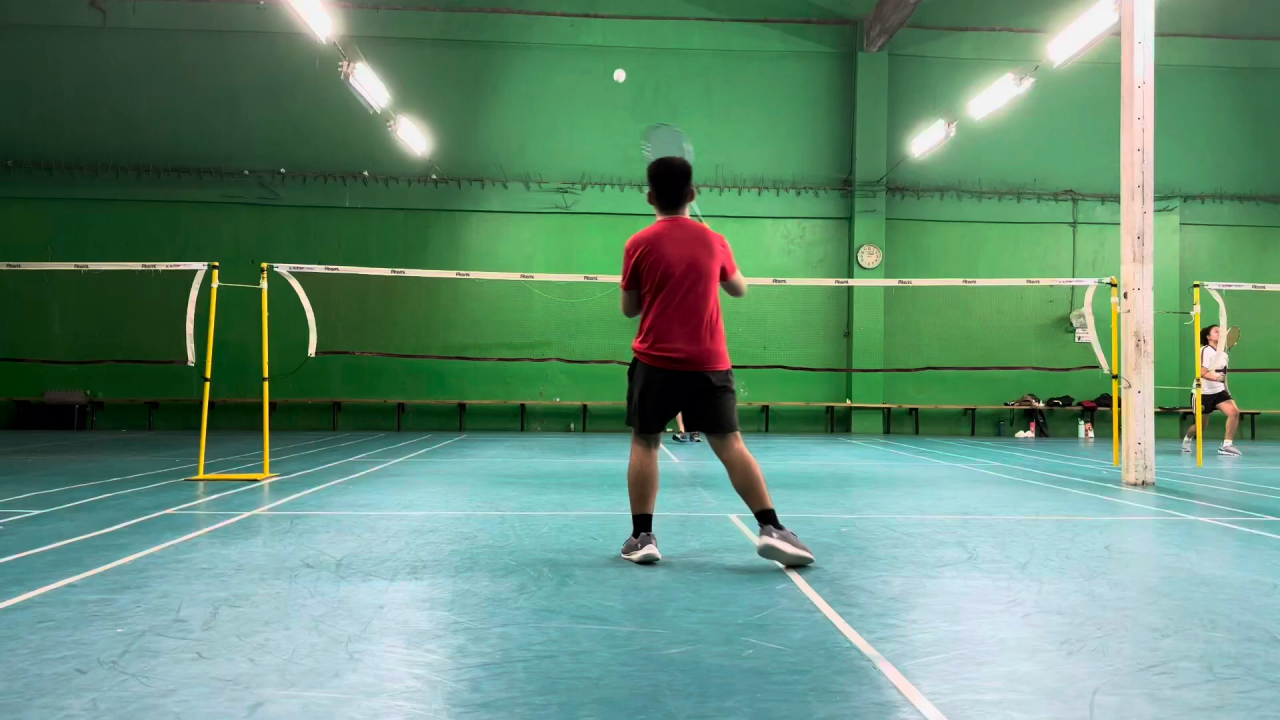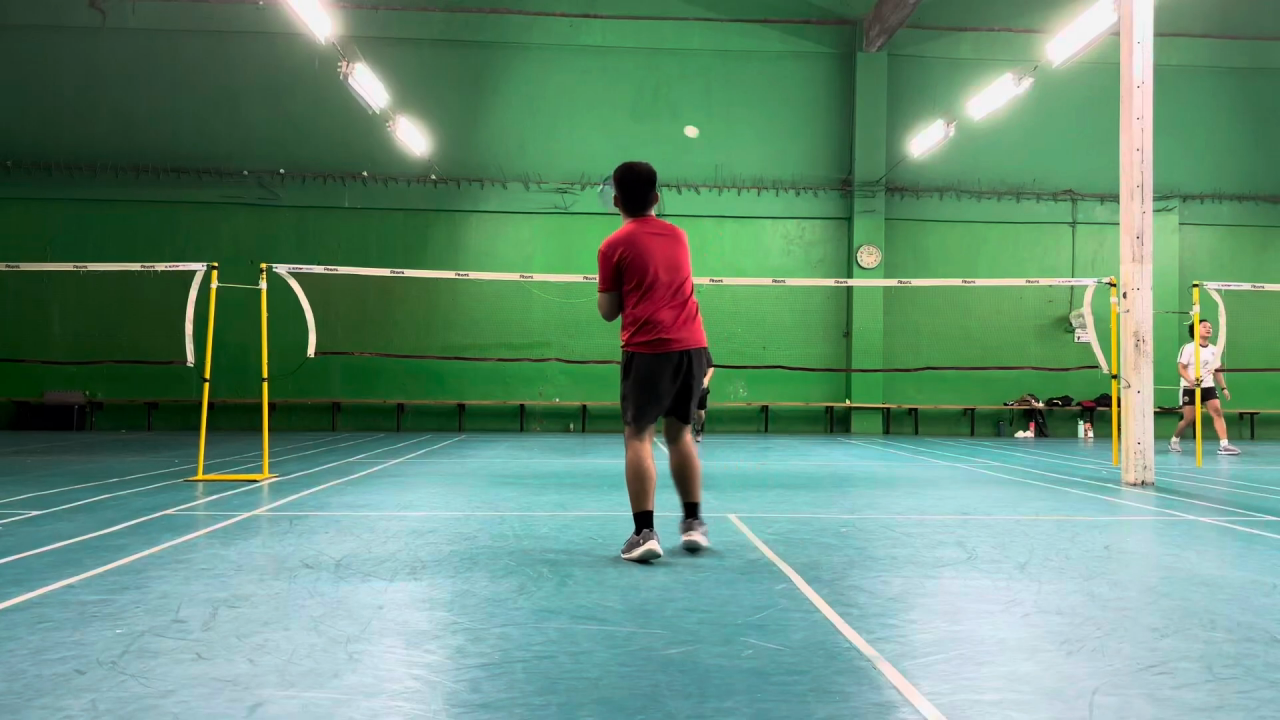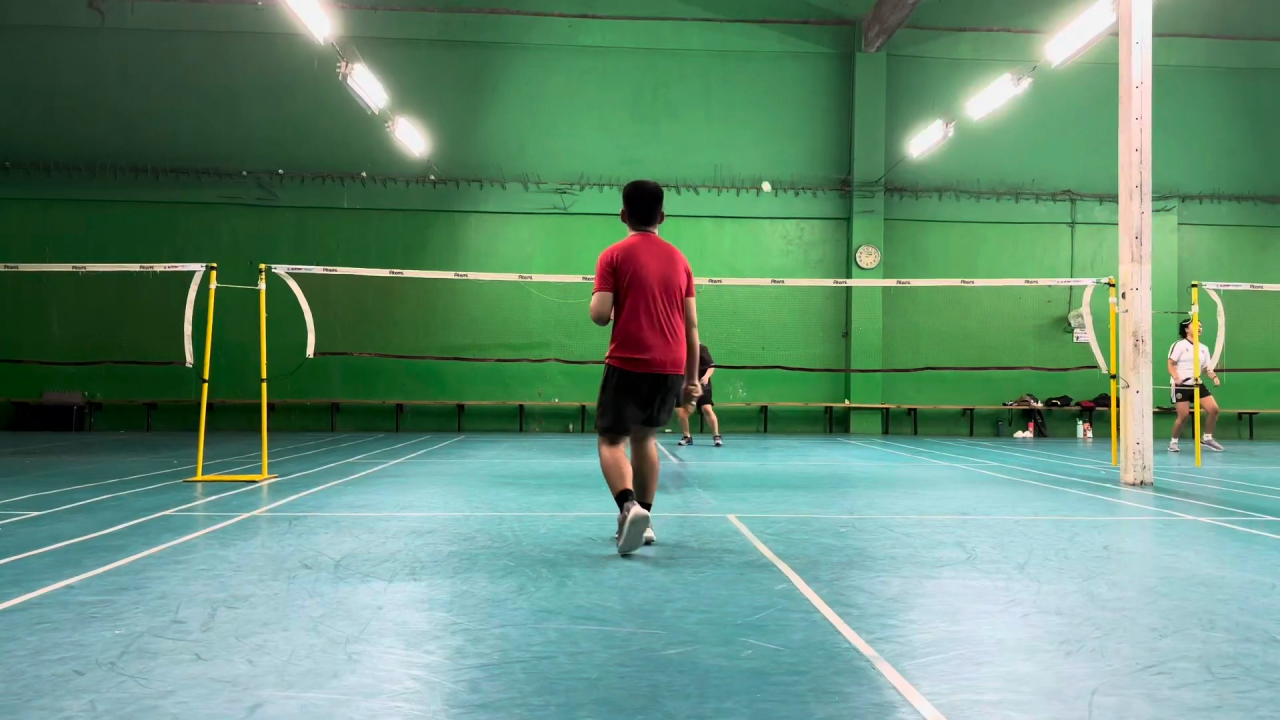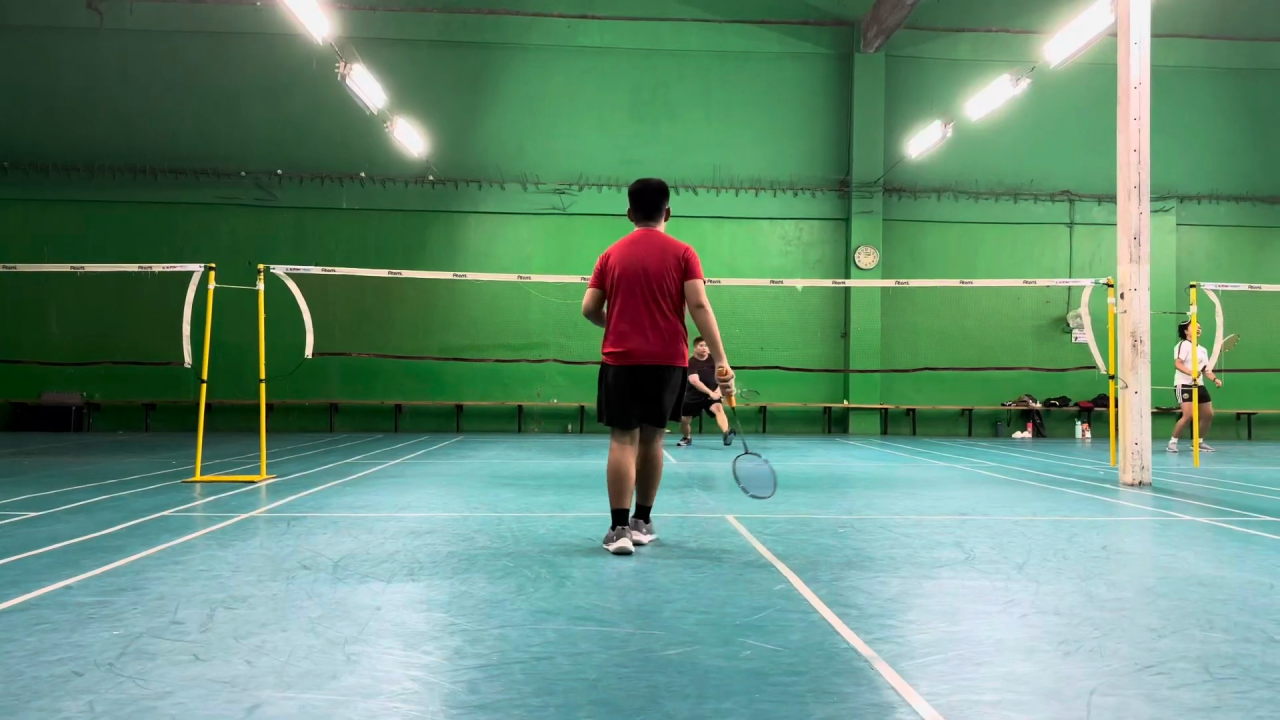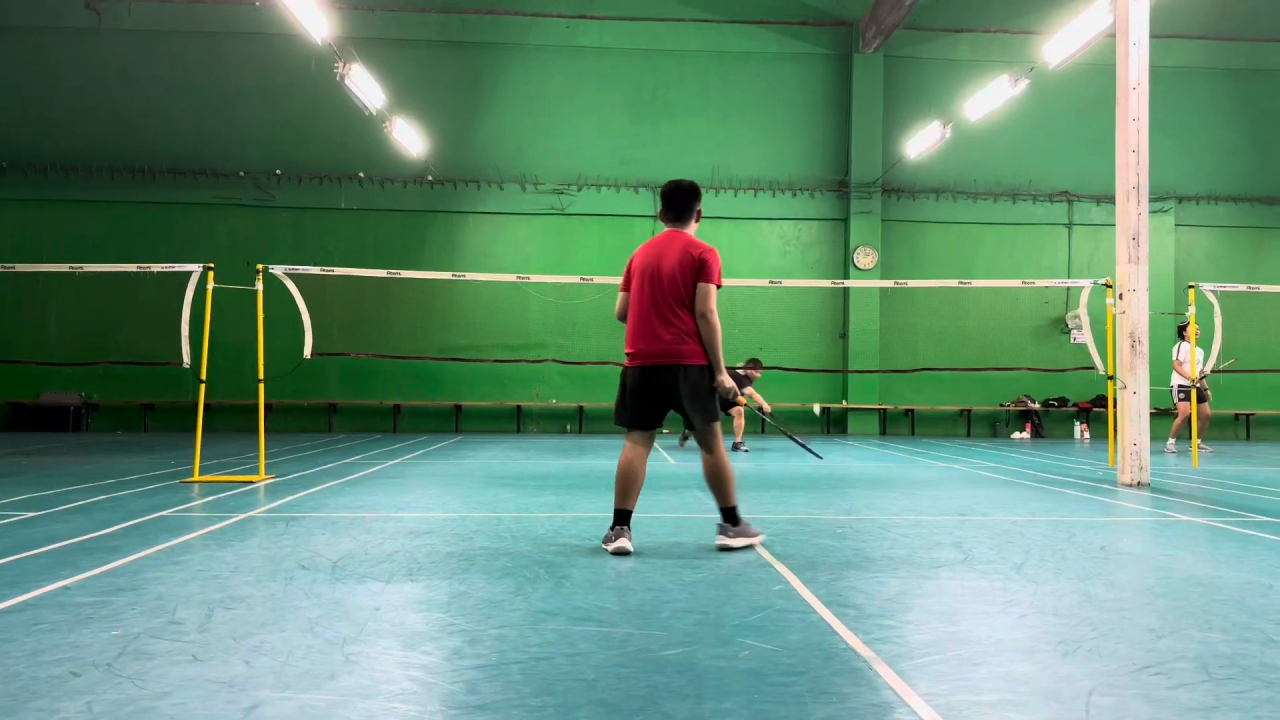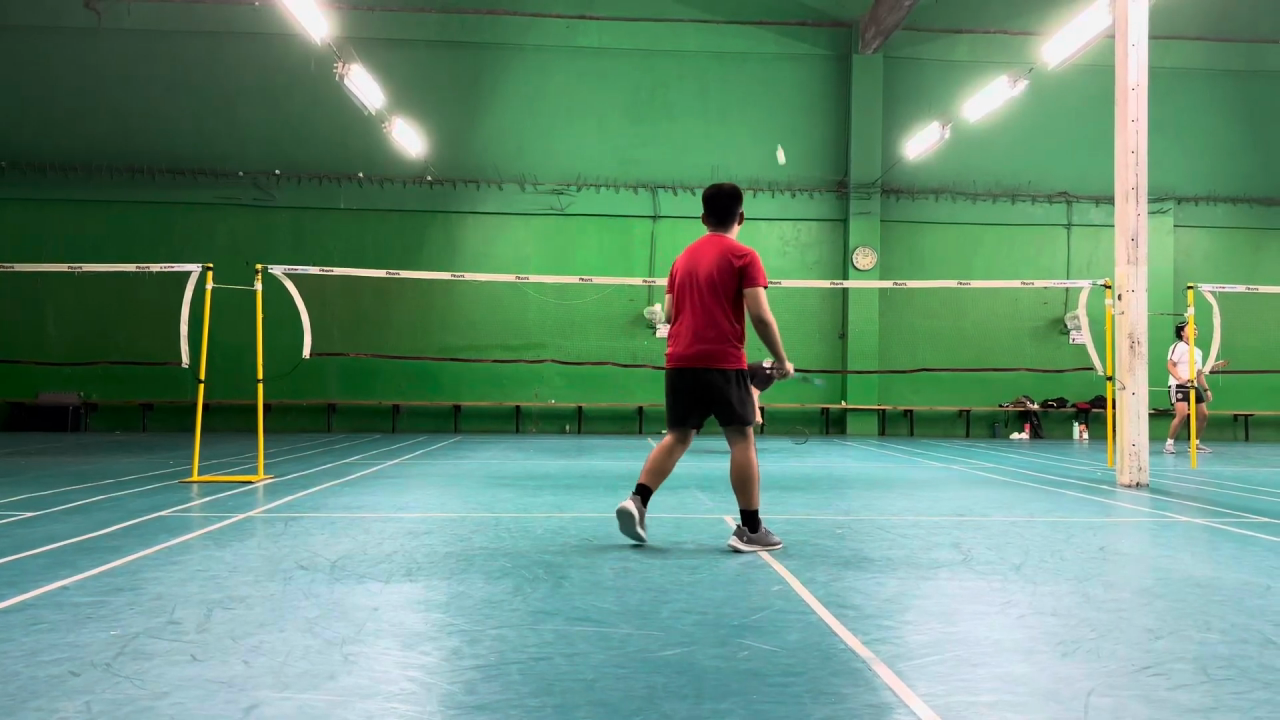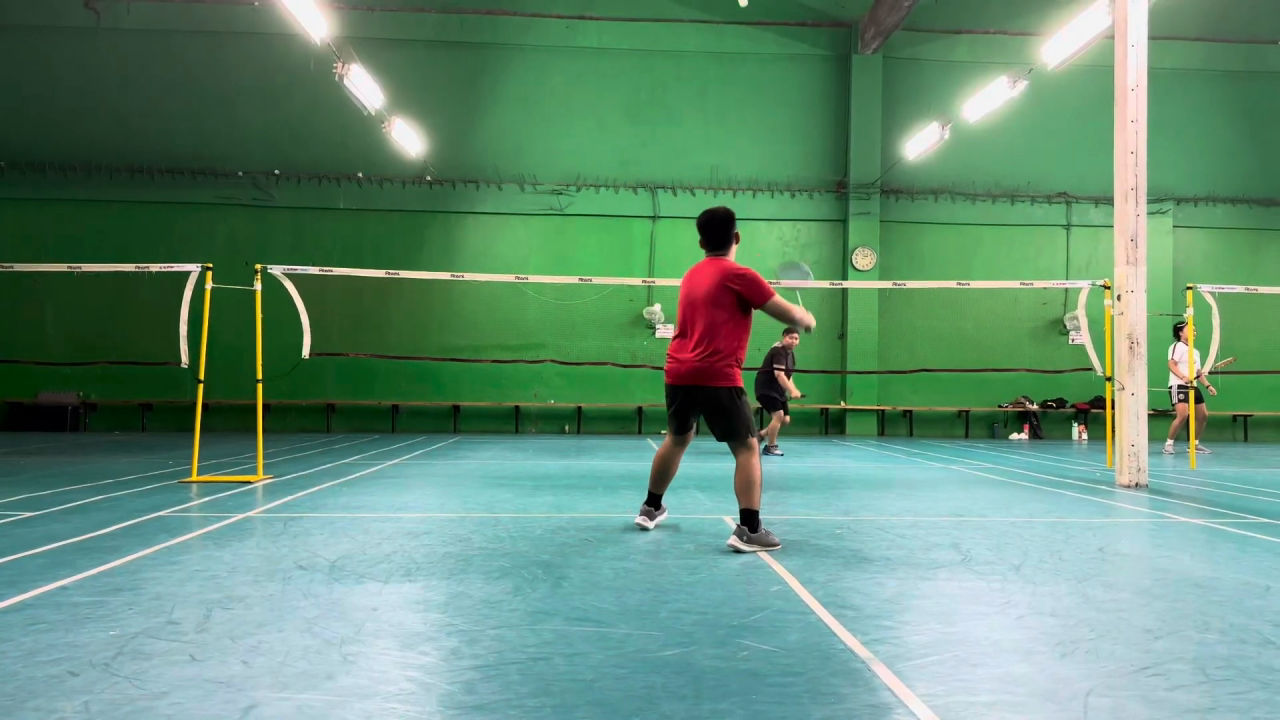
dt=0.3s
person 1, frame 1
left shoulder: (638, 244)
right shoulder: (713, 241)
left elbow: (629, 309)
right elbow: (739, 289)
left hip: (656, 361)
right hip: (709, 362)
left knee: (644, 443)
right knee: (730, 445)
left ankle: (642, 537)
right ankle: (771, 529)
person 1, frame 2
left shoulder: (614, 246)
right shoulder: (678, 235)
left elbow: (608, 312)
left hip: (648, 349)
right hip: (691, 347)
left knee: (639, 437)
right knee: (680, 435)
left ankle: (644, 532)
right ankle: (692, 523)
person 1, frame 3
left shoulder: (614, 255)
right shoulder: (679, 259)
left elbow: (599, 312)
right elbow: (690, 323)
right wrist: (692, 377)
left hip: (629, 365)
right hip: (672, 367)
left knee: (612, 443)
right knee: (644, 438)
left ankle: (631, 507)
right ankle: (642, 519)
person 1, frame 4
left shoulder: (612, 254)
right shoulder: (683, 253)
left elbow: (589, 309)
right elbow: (700, 306)
right wrist: (720, 360)
left hip: (621, 360)
right hip: (668, 360)
left knee: (622, 441)
right knee: (652, 440)
left ankle: (620, 528)
right ankle: (642, 521)
person 1, frame 5
left shoulder: (639, 254)
right shoulder: (703, 254)
left elbow: (622, 311)
right elbow: (706, 313)
right wrist: (720, 369)
left hip: (642, 362)
right hip: (687, 362)
left knee: (637, 443)
right knee: (711, 441)
left ankle: (620, 529)
right ankle: (732, 524)
person 1, frame 6
left shoulder: (683, 257)
right shoulder: (744, 257)
left elbow: (669, 315)
right elbow: (760, 315)
right wrist: (781, 360)
left hip: (680, 362)
right hip: (723, 363)
left knee: (676, 438)
right knee: (742, 441)
left ankle: (637, 501)
right ankle: (749, 529)
person 1, frame 7
left shoulder: (691, 279)
right shoulder: (740, 277)
right elbow: (788, 315)
right wrist: (807, 318)
left hip: (678, 376)
right hip: (718, 379)
left knee: (676, 440)
right knee: (747, 449)
left ankle: (651, 508)
right ankle: (749, 529)
